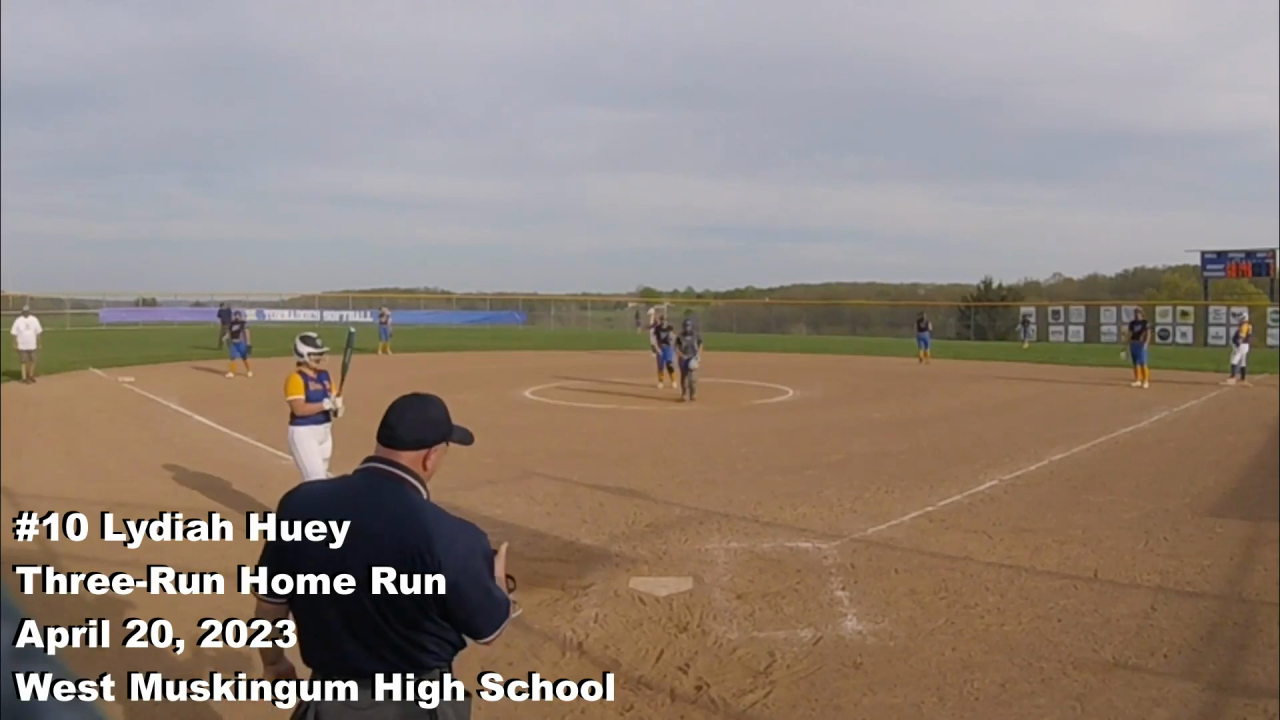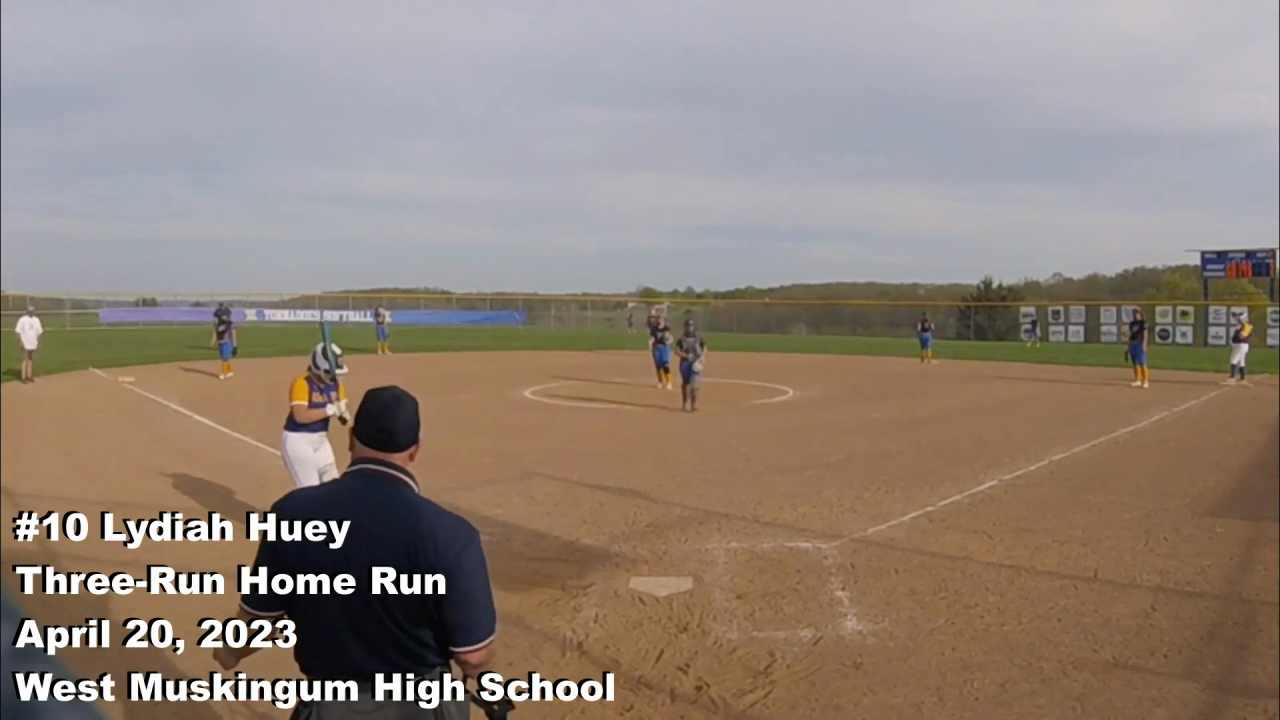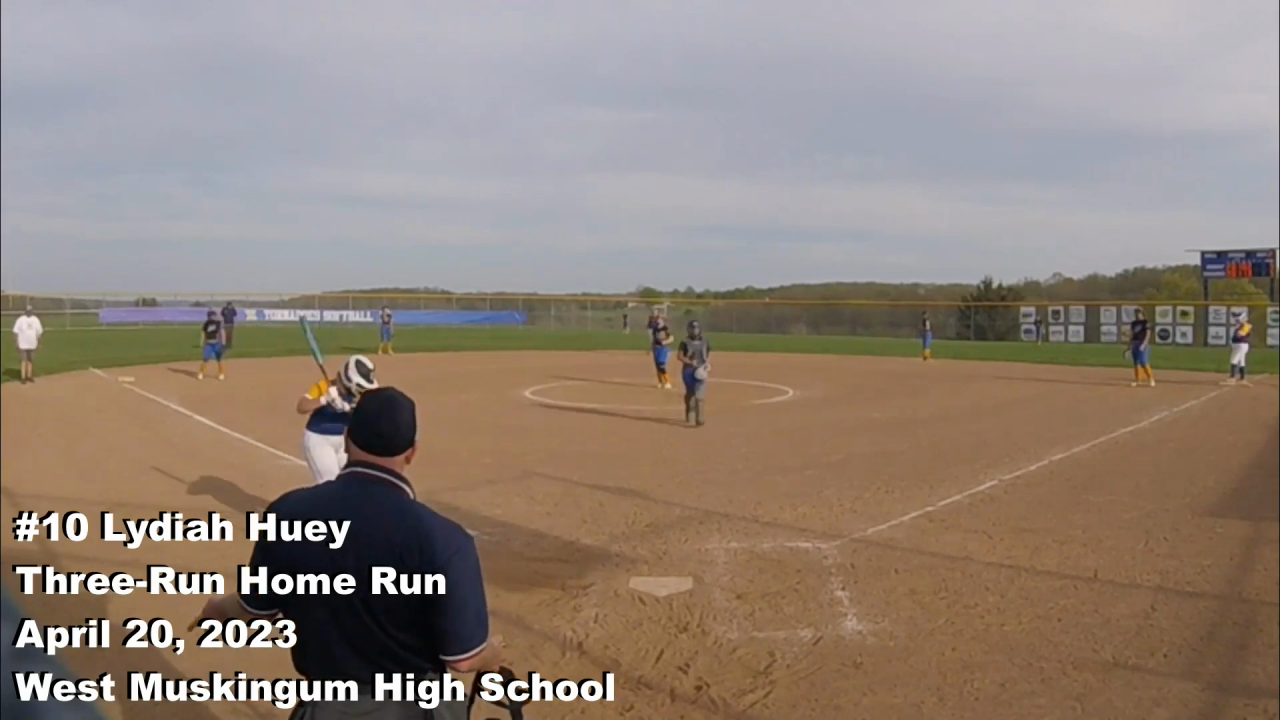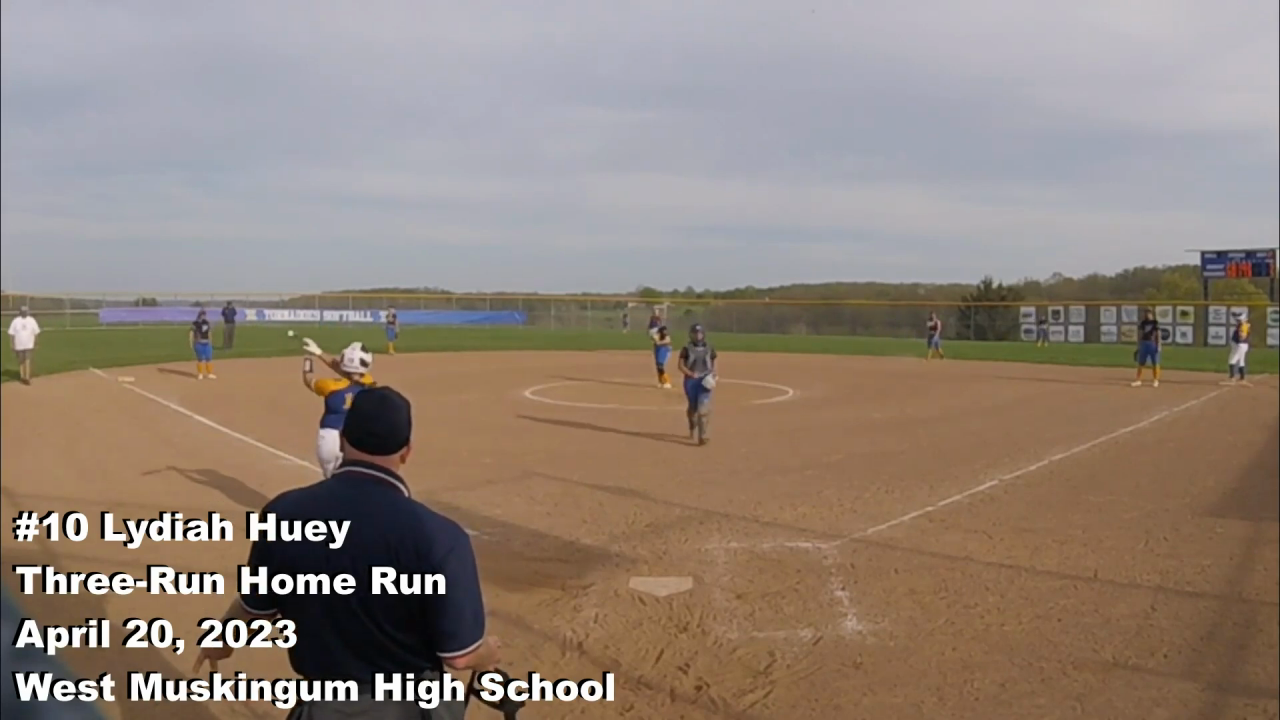
dt=0.7s
person 1, frame 1
left shoulder: (301, 505)
right shoulder: (451, 537)
left elbow: (270, 603)
right elbow: (488, 629)
left wrist: (272, 661)
right wrist: (496, 580)
person 1, frame 2
left shoulder: (293, 513)
right shoulder: (448, 532)
left elbow: (259, 617)
right elbow: (473, 652)
left wrist: (232, 651)
right wrist: (472, 670)
person 1, frame 3
left shoulder: (289, 514)
right shoulder: (441, 539)
left elbow: (254, 608)
right elbow: (462, 657)
left wrist: (218, 610)
right wrist: (490, 654)
person 1, frame 4
left shoulder: (286, 514)
right shoulder: (436, 535)
left elbow: (254, 607)
right elbow: (458, 654)
left wrist: (223, 639)
right wrist: (486, 654)
